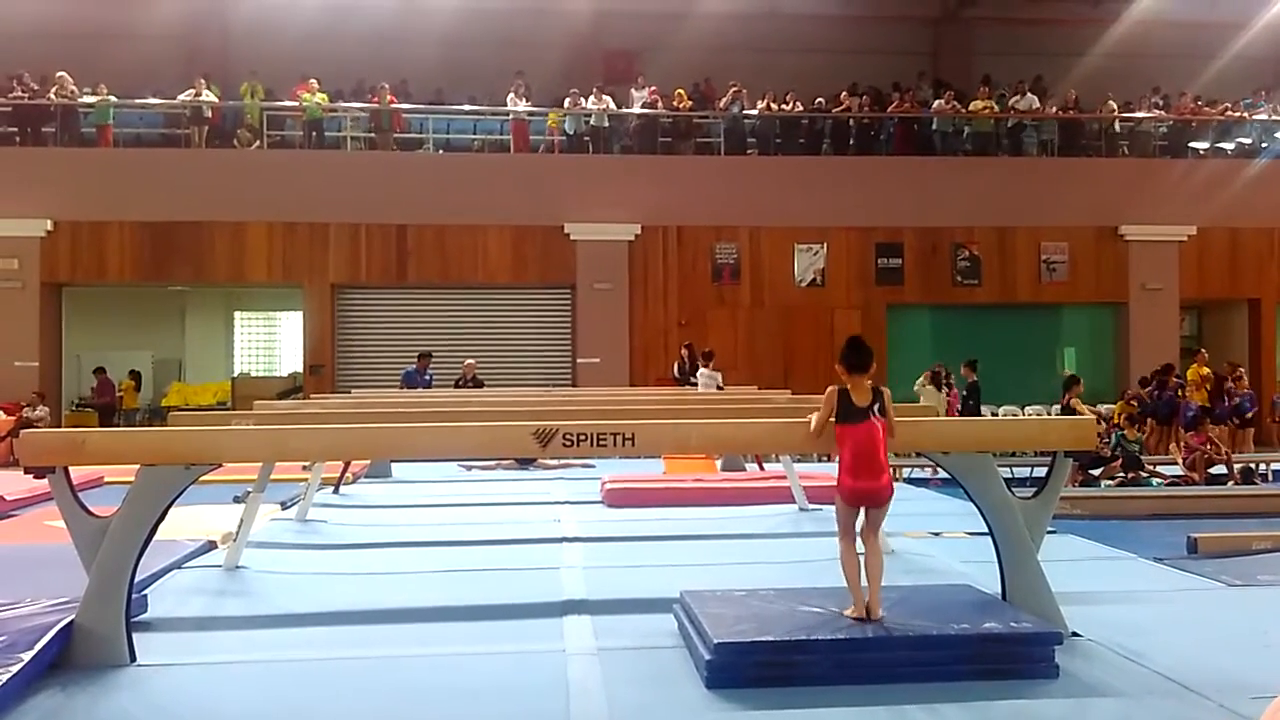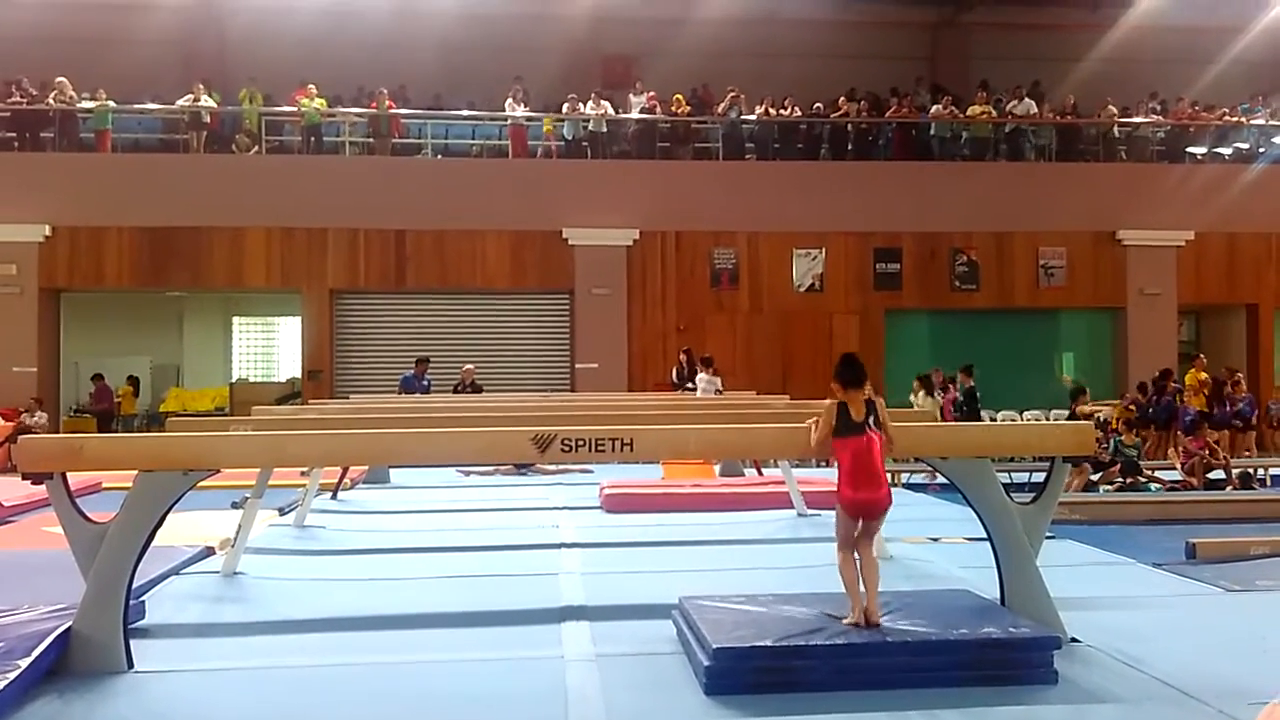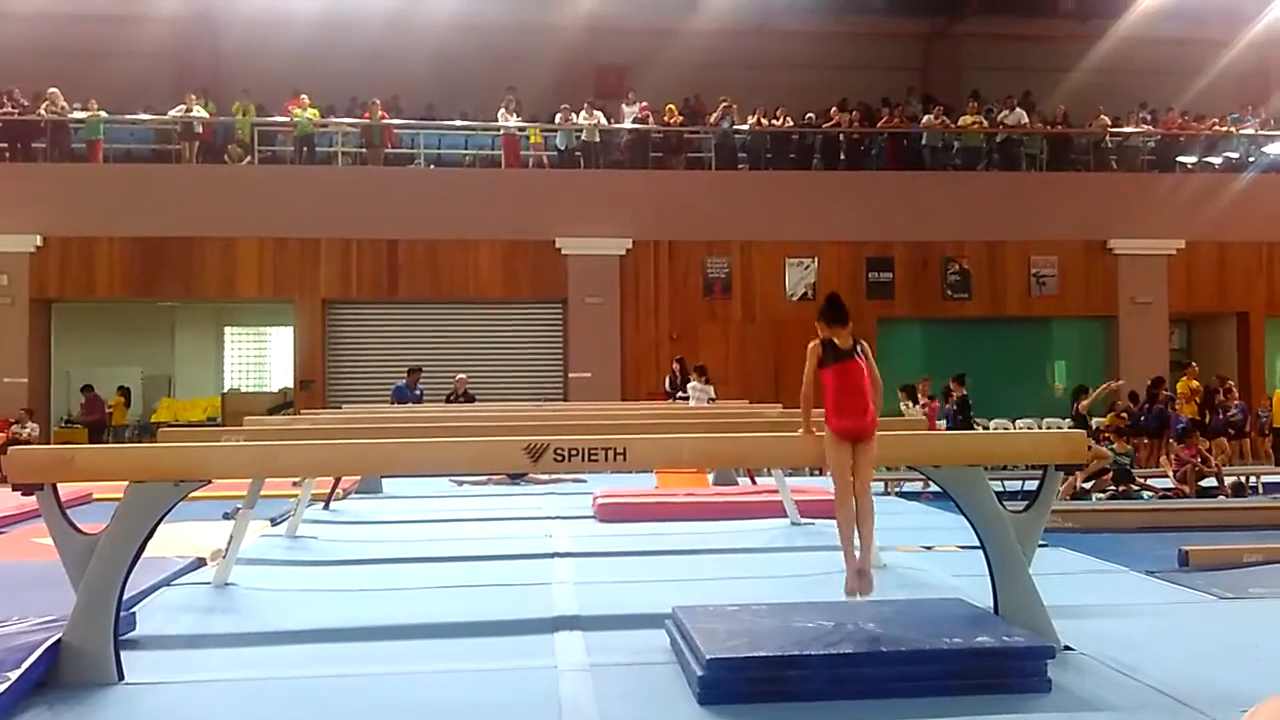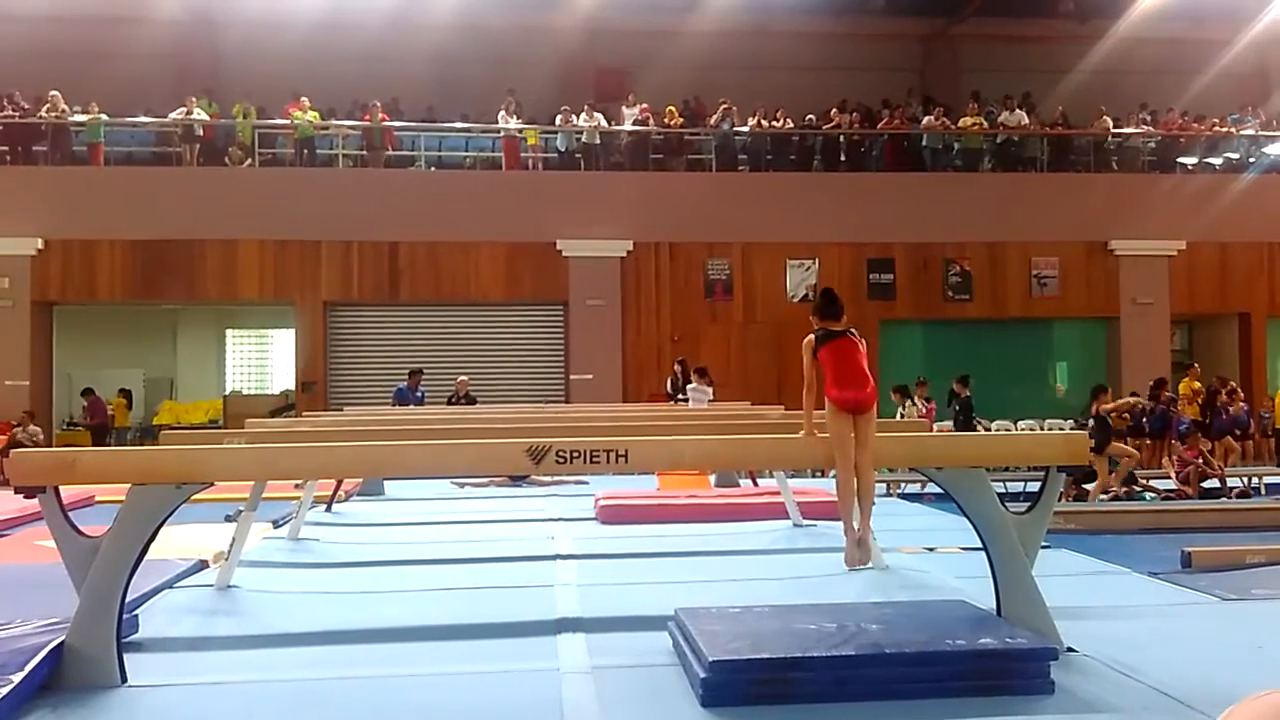
dt=0.2s
person 1, frame 1
left shoulder: (835, 394)
right shoulder: (882, 394)
left elbow: (816, 432)
left wrist: (814, 416)
left hip: (851, 486)
right hip: (881, 486)
left knee: (847, 540)
right knee: (871, 538)
left ankle: (858, 603)
right ankle: (874, 603)
person 1, frame 2
left shoulder: (833, 409)
right shoulder: (876, 405)
left elbow: (818, 442)
right elbow: (890, 441)
left wrist: (815, 426)
left hip: (851, 495)
right hip: (878, 496)
left knee: (846, 549)
right knee: (865, 546)
left ankle: (858, 611)
right ankle: (871, 608)
person 1, frame 3
left shoulder: (817, 347)
right shoulder: (862, 346)
left elbow: (808, 392)
right elbow: (877, 386)
left wrist: (806, 424)
left hip: (838, 422)
right hip: (866, 420)
left knee: (843, 493)
right knee: (863, 490)
left ankle: (851, 559)
right ankle: (865, 558)
person 1, frame 4
left shoulder: (811, 341)
right shoulder: (857, 336)
left elbow: (810, 386)
left wrist: (808, 425)
right wrist: (870, 425)
left hip: (839, 397)
right hip: (866, 394)
left knee: (845, 465)
right knee: (865, 464)
left ankle: (850, 532)
right ankle: (865, 530)
